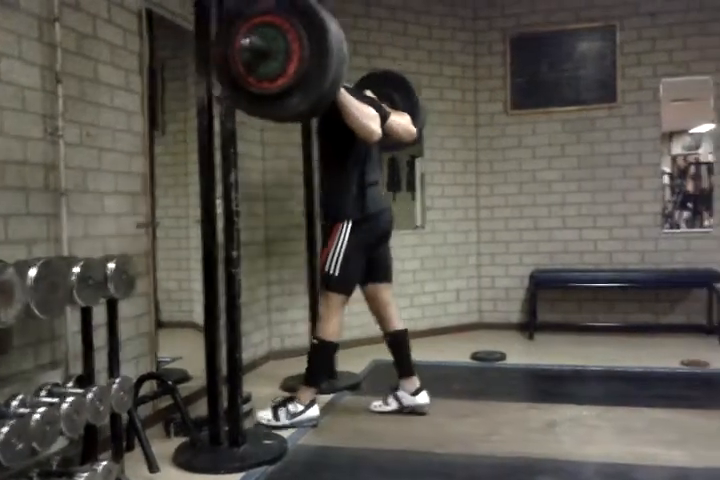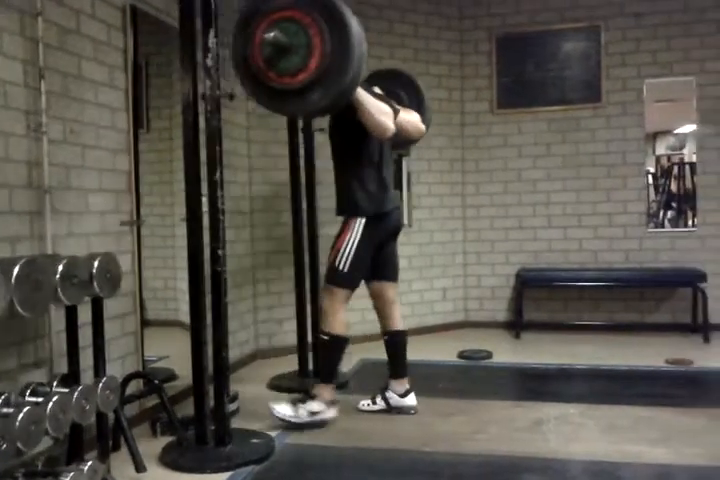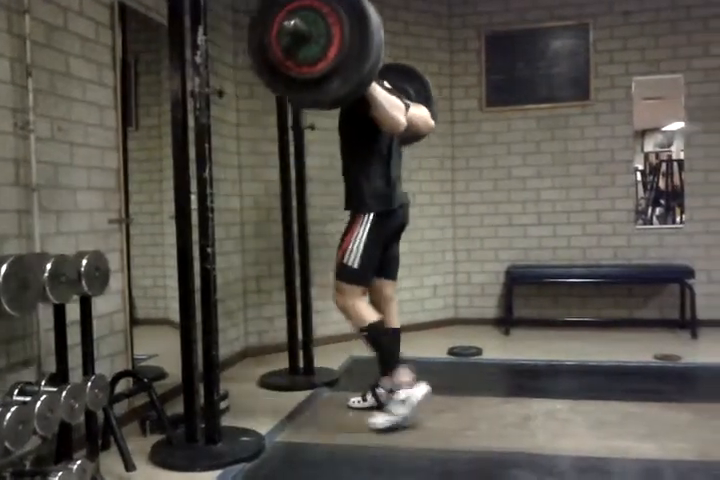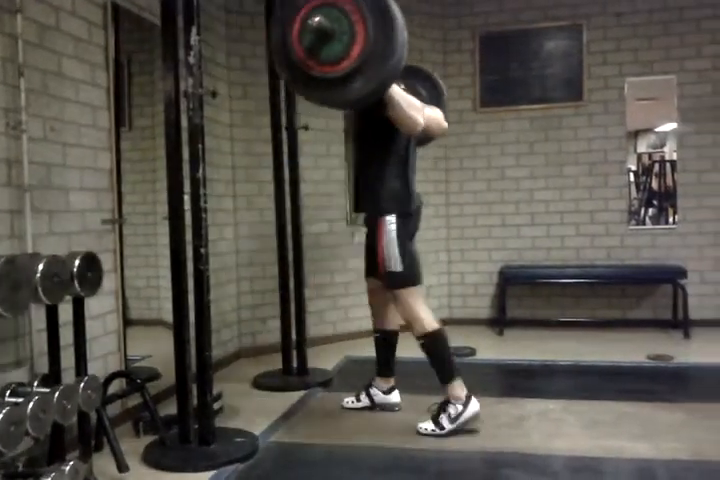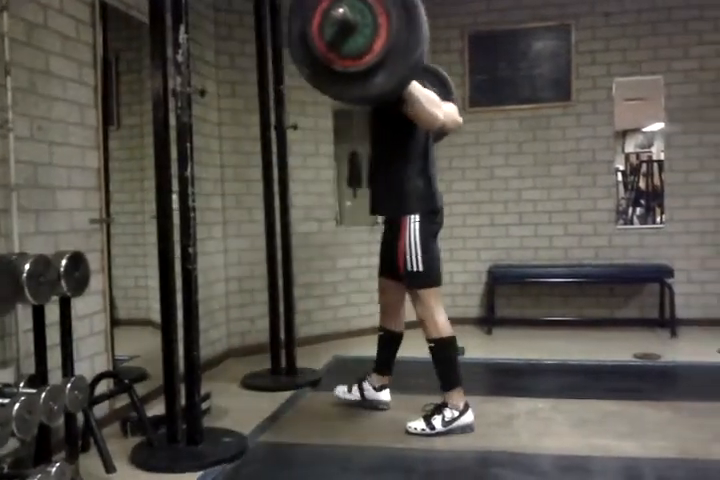
dt=0.2s
person 1, frame 1
left shoulder: (338, 102)
right shoulder: (358, 98)
left elbow: (371, 131)
right elbow: (408, 131)
left wrist: (337, 90)
right wrist: (380, 105)
left hip: (354, 216)
right hip: (375, 212)
left knee: (330, 306)
right knee: (381, 301)
left ankle: (303, 402)
right ankle: (411, 389)
person 1, frame 2
left shoulder: (356, 97)
right shoulder: (369, 96)
left elbow: (384, 128)
right elbow: (416, 128)
left wrist: (351, 88)
right wrist: (386, 101)
left hip: (366, 213)
right hip: (385, 210)
left knee: (333, 299)
right knee: (386, 300)
left ankle: (322, 398)
right ankle: (400, 390)
person 1, frame 3
left shoulder: (364, 91)
right shoulder: (379, 90)
left elbow: (398, 123)
right elbow: (425, 123)
left hip: (376, 208)
right hip: (389, 205)
left knee: (348, 295)
right knee: (381, 296)
left ankle: (403, 382)
right ankle: (391, 383)
person 1, frame 4
right shoulder: (388, 91)
left elbow: (416, 122)
right elbow: (438, 124)
left hip: (391, 210)
right hip: (390, 208)
left knee: (407, 303)
right knee: (380, 297)
left ankle: (460, 398)
right ankle: (384, 388)
person 1, frame 5
right shoulder: (402, 86)
left elbow: (435, 117)
right elbow: (454, 118)
right wrist: (410, 83)
left hip: (413, 210)
right hip: (405, 208)
left knee: (427, 304)
right knee: (390, 296)
left ankle: (456, 406)
right ankle: (376, 385)
